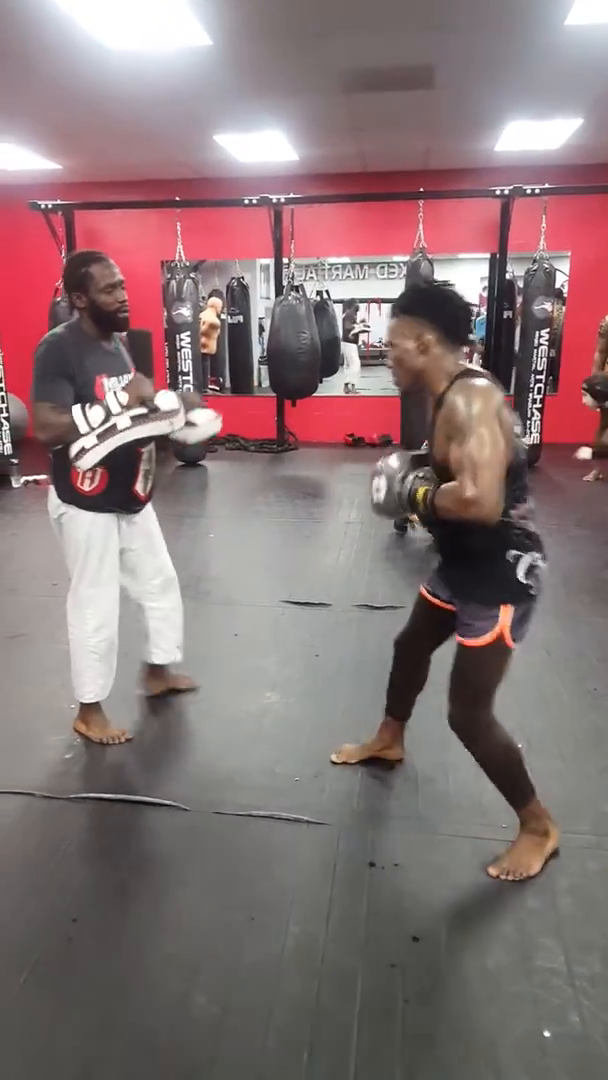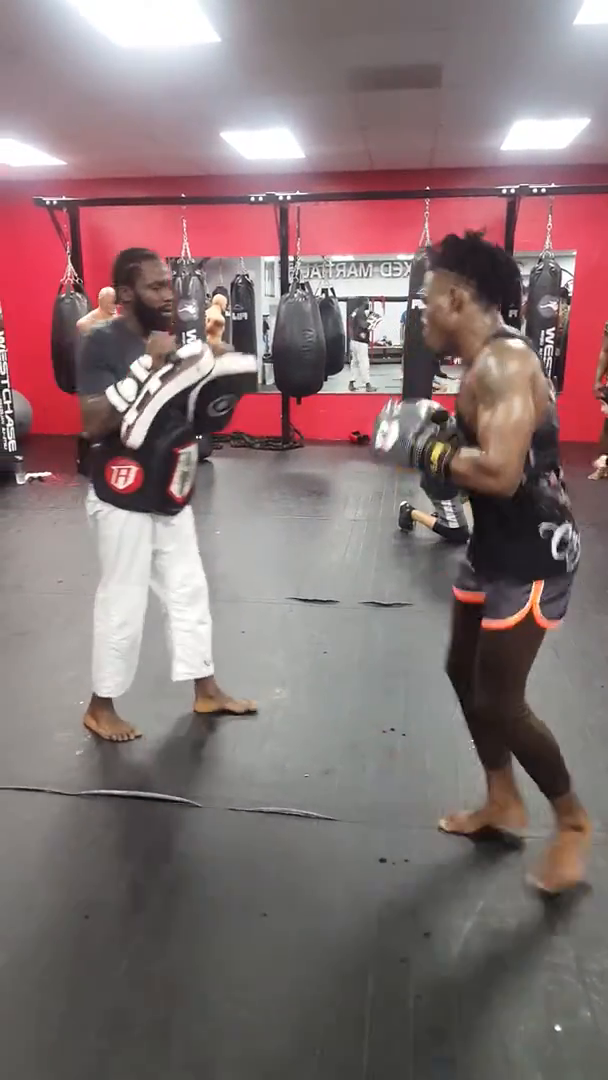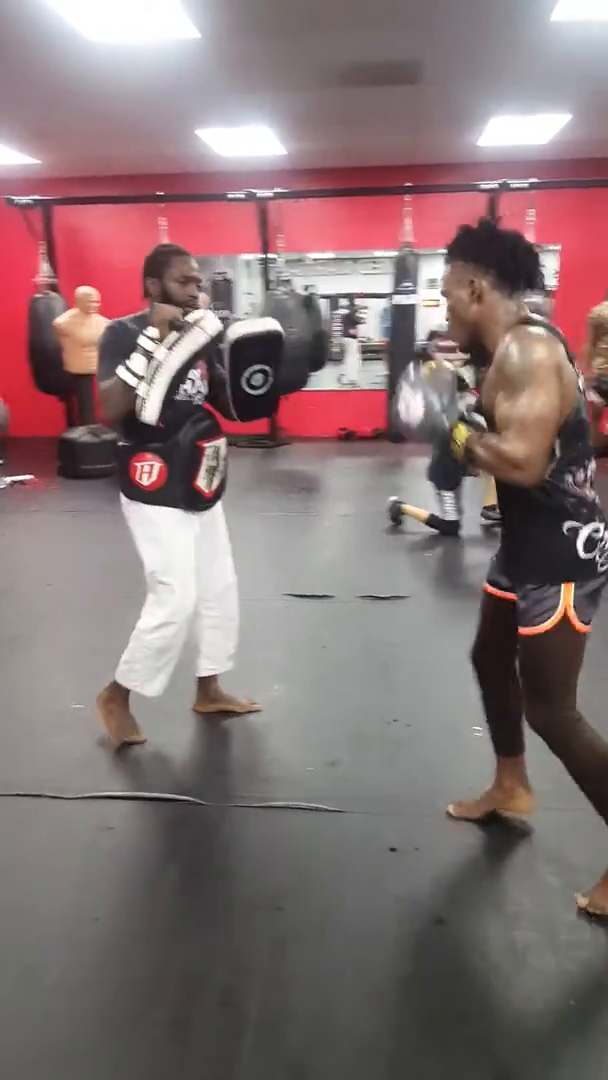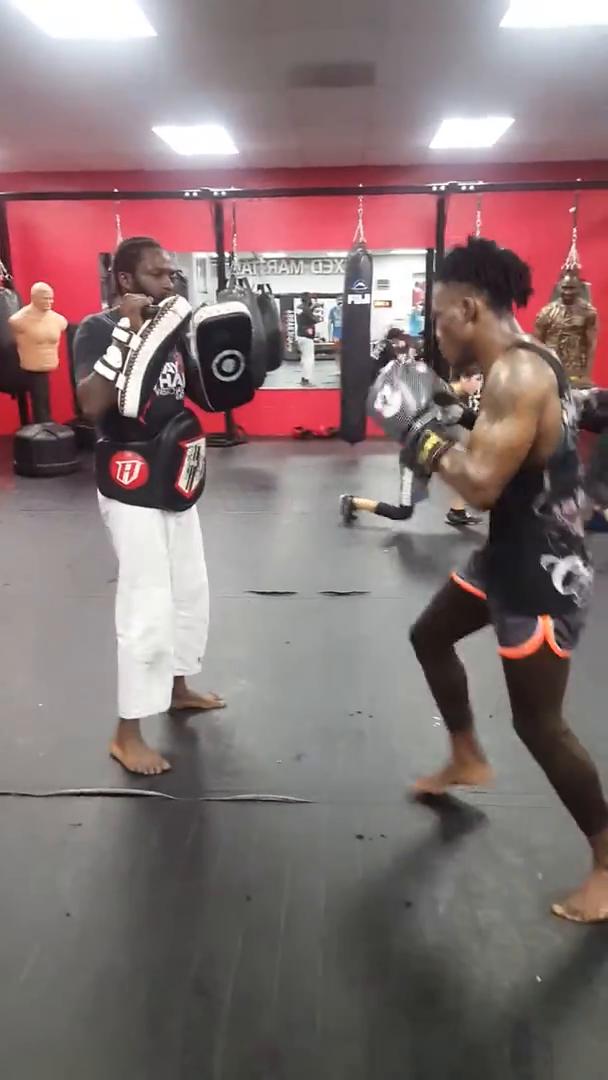
dt=0.3s
person 1, frame 1
left shoulder: (472, 399)
right shoulder: (450, 400)
left elbow: (482, 502)
left wrist: (415, 492)
right wrist: (417, 490)
left hip: (503, 573)
right hip: (463, 564)
left knee: (468, 714)
right knee: (410, 648)
left ankle: (538, 828)
right ankle: (388, 741)
person 1, frame 2
left shoulder: (503, 361)
right shoulder: (487, 360)
left elbow: (500, 471)
left wrist: (425, 448)
right wrist: (435, 445)
left hip: (533, 552)
right hip: (495, 544)
left knee: (499, 701)
right knee: (464, 669)
left ankle: (570, 821)
right ankle: (503, 801)
person 1, frame 3
left shoulder: (525, 348)
right shoulder: (515, 350)
left elbow: (524, 461)
left wrist: (452, 434)
right wrist: (473, 421)
right hip: (528, 541)
left knee: (551, 711)
right knee: (490, 662)
right ankle: (508, 788)
person 1, frame 4
left shoulder: (517, 373)
right shoulder: (513, 368)
left elbow: (480, 482)
left wrist: (418, 433)
right wrist: (449, 429)
left hip: (542, 572)
right hip: (507, 555)
left knee: (538, 725)
right knee: (429, 635)
right ankle: (466, 758)
person 2, frame 1
left shoulder: (116, 341)
right shoulder: (59, 348)
right elbow: (46, 428)
right wrist: (121, 402)
left hip: (129, 493)
right hip: (85, 500)
left knee: (158, 581)
right knee: (95, 604)
left ankle: (158, 669)
right ankle: (89, 710)
person 2, frame 2
left shoulder: (161, 341)
right shoulder: (102, 343)
left elbow: (181, 411)
right elbow: (93, 421)
right wrist: (147, 368)
left hip: (170, 493)
right hip: (124, 497)
left knee: (188, 591)
right knee: (123, 602)
left ankle: (206, 690)
right ankle: (100, 706)
person 2, frame 3
right shoulder: (124, 333)
left elbow: (230, 404)
right elbow: (112, 406)
right wrist: (156, 340)
right hip: (155, 494)
left knee: (218, 590)
right knee: (173, 601)
left ankle: (208, 689)
right ankle: (116, 696)
person 2, frame 4
left shoulder: (171, 330)
right shoulder: (98, 329)
right elbow: (92, 403)
right wrist: (127, 330)
left hip: (175, 485)
right hip: (132, 492)
left knee: (190, 592)
right knee: (146, 608)
left ankle: (175, 687)
right ankle: (128, 732)
